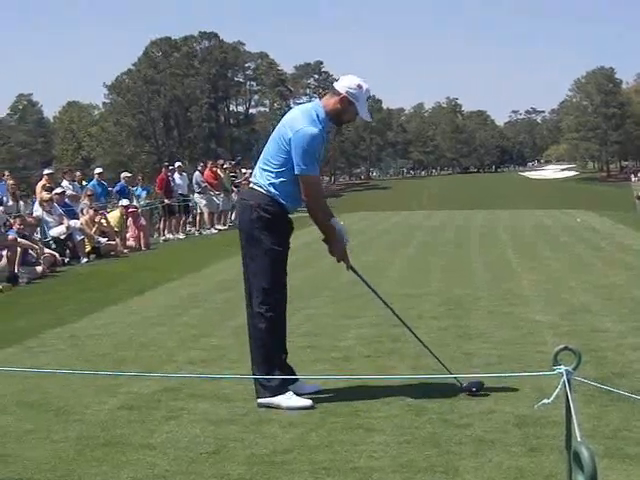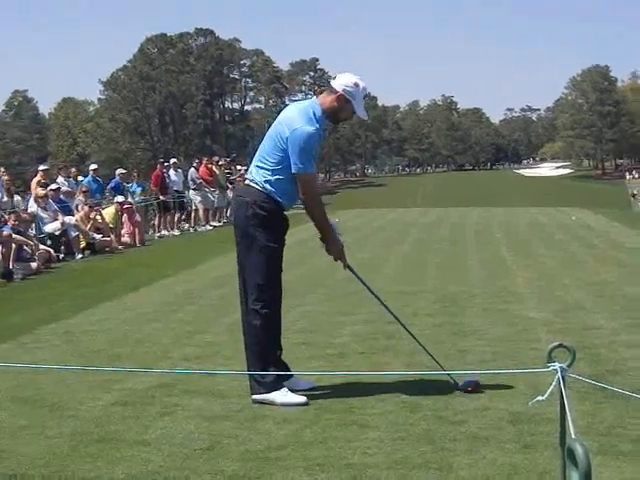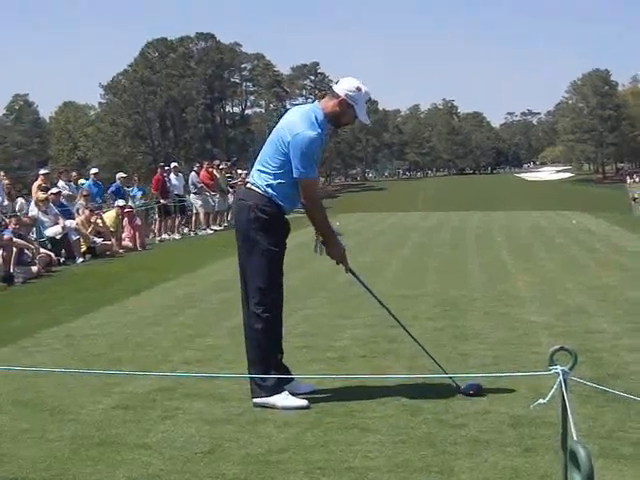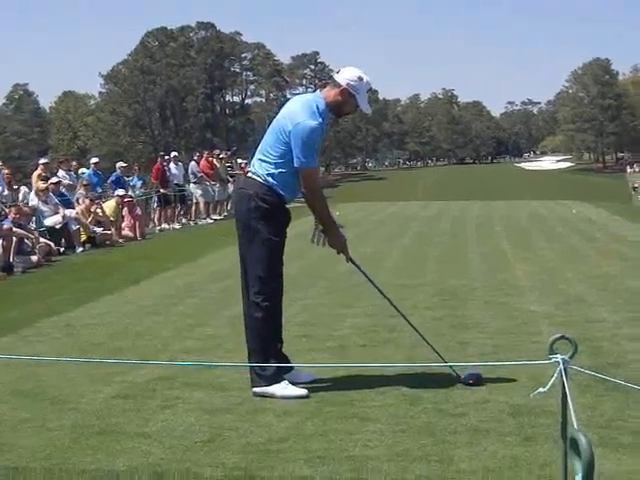
dt=0.1s
person 1, frame 1
left shoulder: (309, 115)
right shoulder: (308, 130)
left elbow: (313, 186)
right elbow: (310, 195)
left wrist: (333, 222)
right wrist: (332, 238)
left hip: (268, 211)
right hip: (262, 212)
left knee: (274, 299)
right knee: (266, 300)
left ankle: (280, 374)
right ankle: (270, 388)
person 1, frame 2
left shoulder: (305, 111)
right shoulder: (305, 128)
left elbow: (307, 184)
right elbow: (307, 193)
left wrist: (326, 223)
right wrist: (329, 237)
left hip: (264, 208)
right hip: (258, 208)
left knee: (269, 295)
right knee: (261, 297)
left ankle: (275, 371)
right ankle: (264, 384)
person 1, frame 3
left shoulder: (306, 114)
right shoulder: (307, 133)
left elbow: (307, 191)
right elbow: (309, 197)
left wrist: (326, 230)
right wrist: (331, 242)
left hip: (263, 211)
right hip: (259, 213)
left knee: (269, 299)
right knee: (262, 300)
left ankle: (276, 374)
right ankle: (266, 387)
person 1, frame 4
left shoulder: (307, 103)
right shoulder: (308, 122)
left elbow: (308, 181)
right elbow: (310, 187)
left wrist: (326, 221)
right wrist: (332, 231)
left hip: (263, 200)
right hip: (260, 202)
left knee: (269, 288)
right knee: (262, 290)
left ankle: (275, 364)
right ankle: (265, 376)
